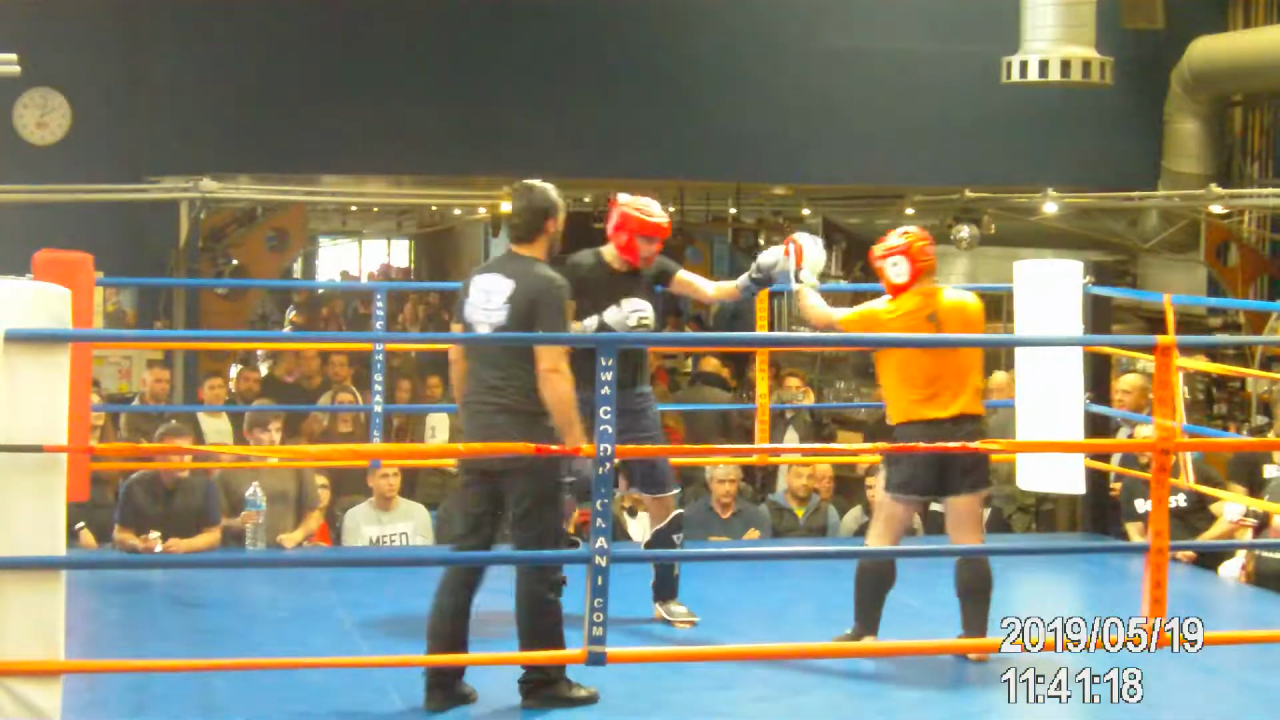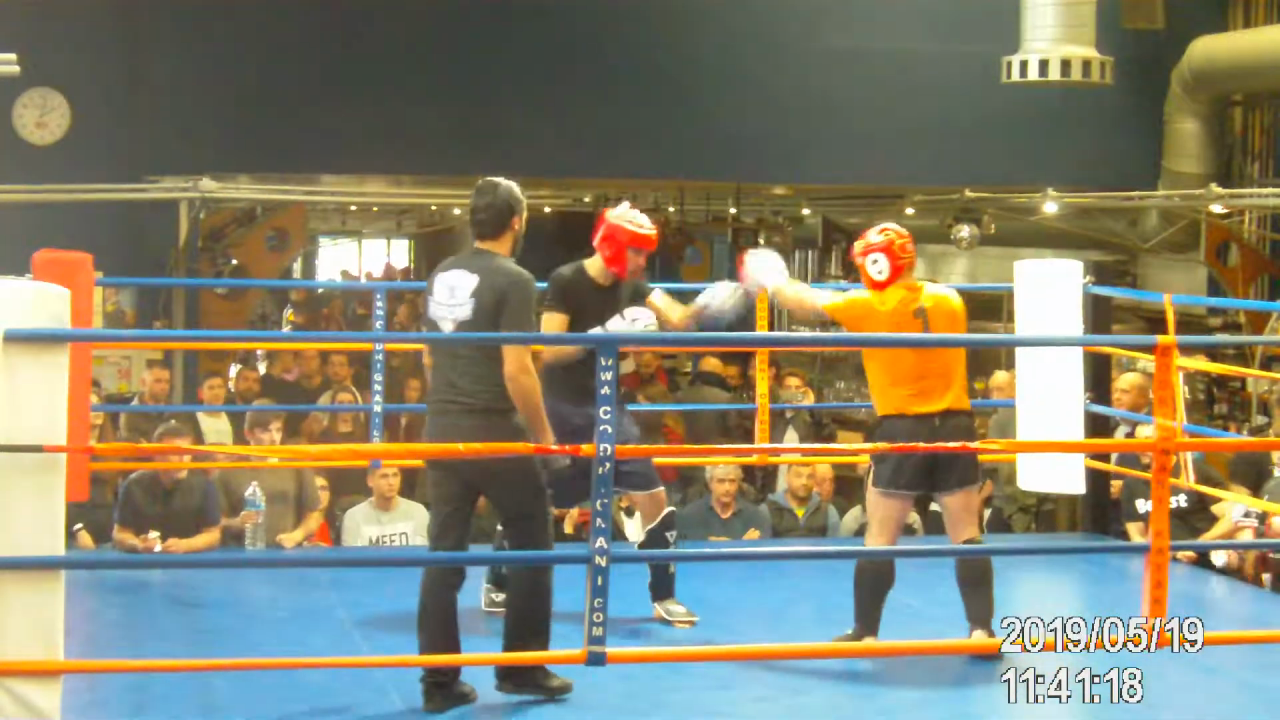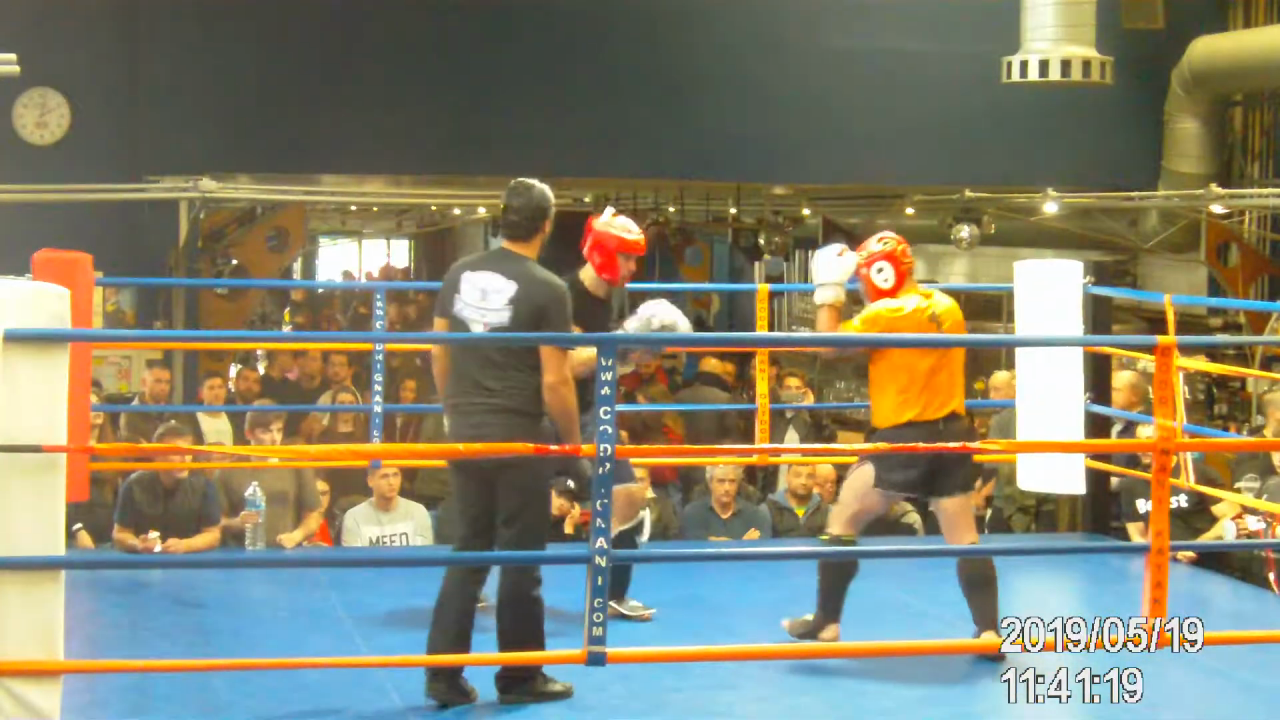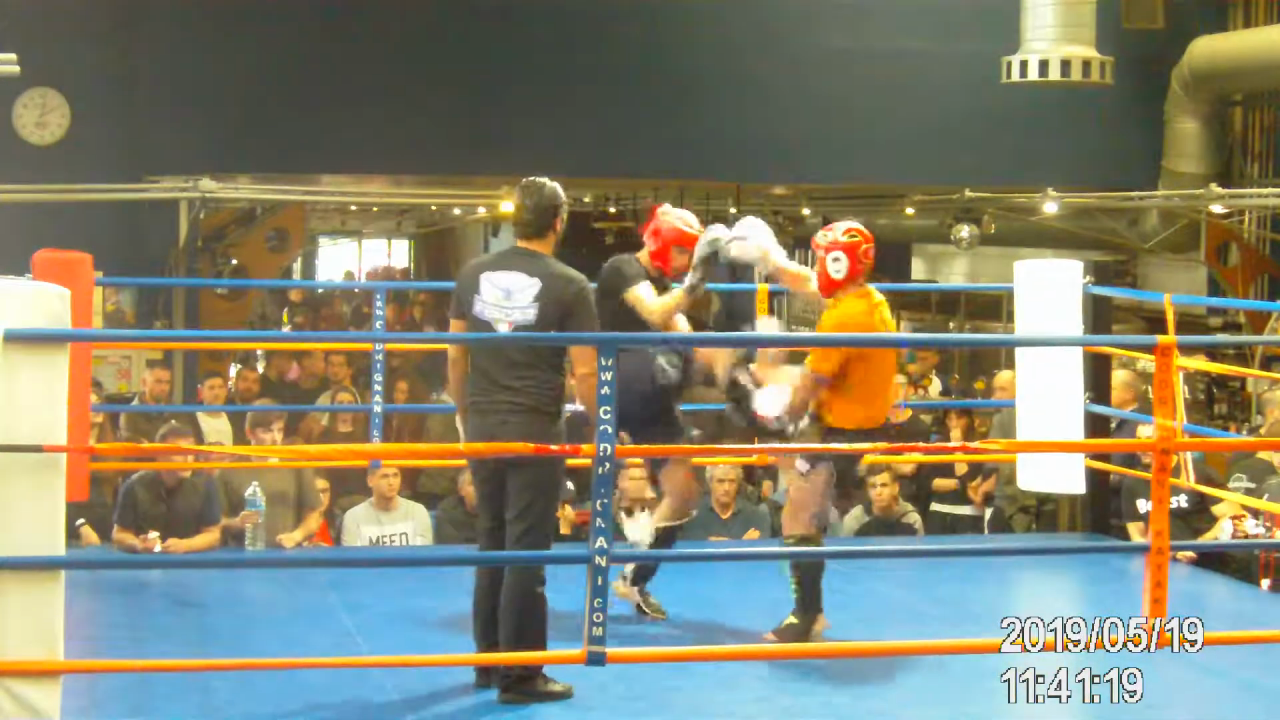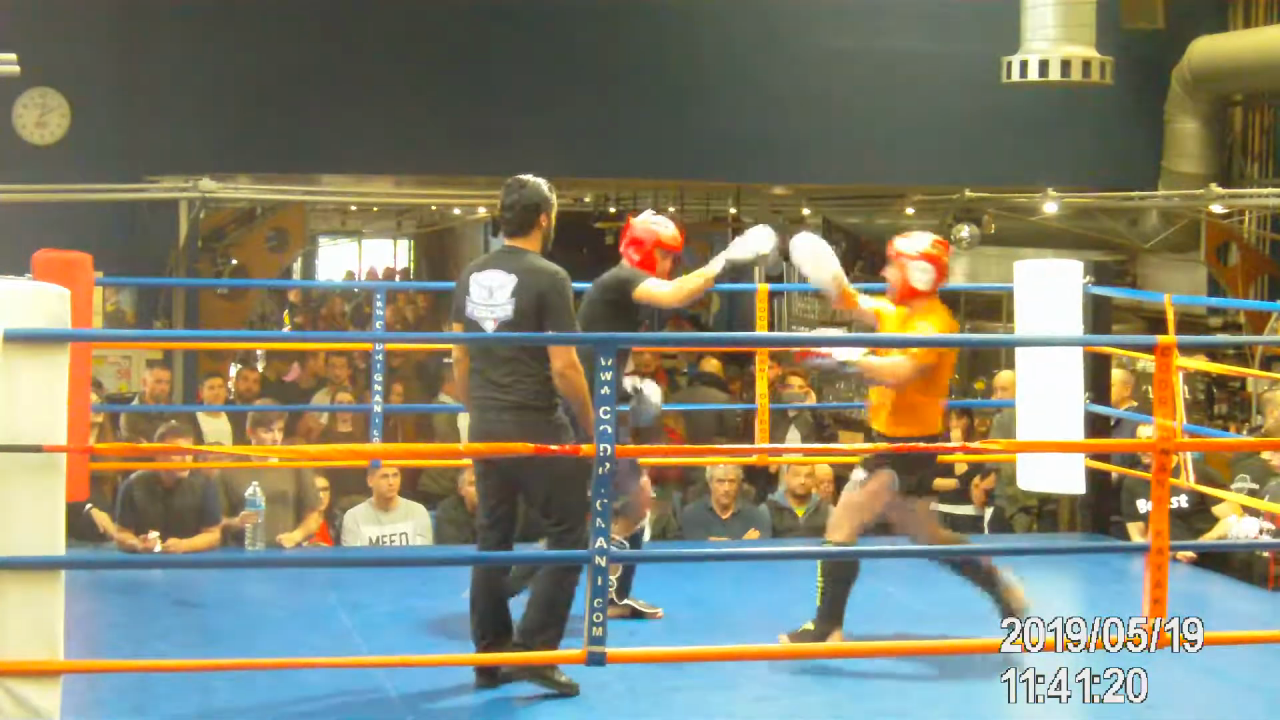
dt=0.4s
person 1, frame 1
left shoulder: (477, 278)
right shoulder: (544, 284)
left elbow: (457, 358)
right elbow: (551, 373)
right wrist: (579, 443)
left hip: (479, 436)
right hip: (525, 437)
left knee: (468, 552)
right knee: (539, 560)
left ankle: (442, 676)
right ankle: (543, 681)
person 1, frame 2
left shoulder: (440, 275)
right shoulder: (512, 279)
right elbow: (516, 370)
right wrist: (546, 437)
left hip: (441, 431)
right hip: (495, 432)
left knee: (444, 554)
right knee: (531, 546)
left ankle: (439, 680)
right ankle: (522, 666)
person 1, frame 3
left shoulder: (460, 273)
right shoulder: (546, 288)
left elbow: (440, 354)
right elbow: (555, 381)
right wrist: (574, 442)
left hip: (465, 433)
right hip: (519, 436)
left knee: (468, 553)
right knee: (521, 558)
left ankle: (444, 673)
right ankle: (519, 676)
person 1, frame 4
left shoulder: (473, 274)
right shoulder: (569, 285)
left elbow: (456, 358)
right elbow: (585, 372)
left hip: (483, 429)
right hip: (535, 432)
left knee: (491, 544)
right knee: (526, 553)
left ankle: (489, 659)
right ankle: (519, 676)
person 1, frame 5
left shoulder: (472, 275)
right shoulder: (547, 278)
left elbow: (462, 360)
right elbow: (563, 366)
right wrist: (593, 425)
left hip: (486, 428)
right hip: (535, 427)
left knee: (492, 542)
right knee: (568, 538)
left ankle: (492, 659)
right ankle: (534, 652)
person 2, frame 1
left shoulder: (884, 314)
right shoulder: (969, 306)
left elbow: (820, 317)
left wrist: (803, 278)
left hip: (915, 437)
right hip: (966, 432)
left knee: (882, 538)
right knee: (968, 542)
left ankle: (864, 633)
right ankle: (975, 637)
person 2, frame 2
left shoulder: (868, 307)
right shoulder: (951, 301)
left elbow: (804, 301)
left wrist: (767, 277)
left hip: (902, 432)
right hip: (955, 428)
left knee: (880, 539)
right knee: (967, 536)
left ankle: (865, 632)
right ankle: (981, 630)
person 2, frame 3
left shoulder: (884, 314)
right shoulder: (949, 307)
left wrist: (827, 287)
right wrist: (863, 292)
left hip: (902, 438)
right hip: (950, 434)
left knee: (841, 523)
right knee: (965, 539)
left ankle: (825, 622)
right ankle: (988, 632)
person 2, frame 4
left shoulder: (841, 318)
right shoulder: (872, 299)
left elbow: (811, 382)
right elbow: (807, 282)
left wrist: (780, 413)
right wrist: (768, 256)
left hip: (845, 430)
right hip: (865, 422)
left knee: (798, 520)
right knee: (772, 369)
left ankle: (808, 618)
person 2, frame 5
left shoulder: (931, 326)
right shoulder: (901, 310)
left elbow: (902, 374)
right elbow: (855, 305)
left wrist: (847, 356)
right wrist: (830, 276)
left hip: (905, 445)
right hip: (895, 440)
left knee: (841, 526)
right knee: (924, 534)
left ankle: (826, 627)
right ankle: (1001, 590)
person 3, frame 1
left shoulder: (654, 268)
right shoulder: (580, 268)
left elbow: (710, 292)
left wrist: (754, 278)
right wrist: (602, 323)
left hip: (634, 396)
right hip: (584, 396)
left knee: (664, 499)
left ankle: (666, 598)
person 3, frame 2
left shoulder: (631, 283)
right shoulder: (565, 281)
left elbow: (677, 319)
right elbow: (548, 350)
left wrist: (705, 308)
right wrist: (606, 334)
right hip: (561, 409)
left knee: (654, 498)
left ankle: (663, 598)
right ankle: (497, 584)
person 3, frame 3
left shoulder: (612, 293)
right shoulder: (565, 292)
right elbow: (572, 364)
left wrist: (657, 332)
right wrist: (627, 335)
left hip: (587, 413)
left knee: (631, 498)
left ankle: (614, 595)
person 3, frame 4
left shoulder: (663, 284)
right shoulder: (622, 268)
left elbow: (684, 335)
right elbow: (658, 317)
right wrist: (698, 276)
left hip: (642, 395)
right hip: (626, 380)
left knee: (683, 494)
right knee: (711, 351)
left ankle: (634, 582)
person 3, frame 5
left shoulder: (619, 288)
right shoulder: (620, 280)
right elbow: (675, 295)
left wrist: (630, 387)
right wrist: (727, 259)
left knee: (639, 495)
right knee: (627, 504)
left ankle: (614, 595)
